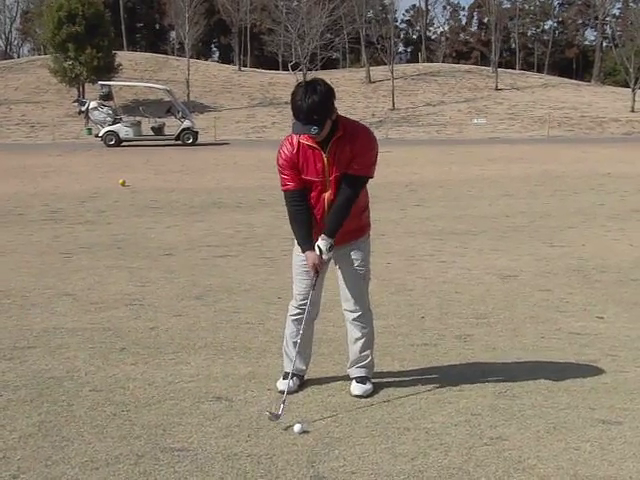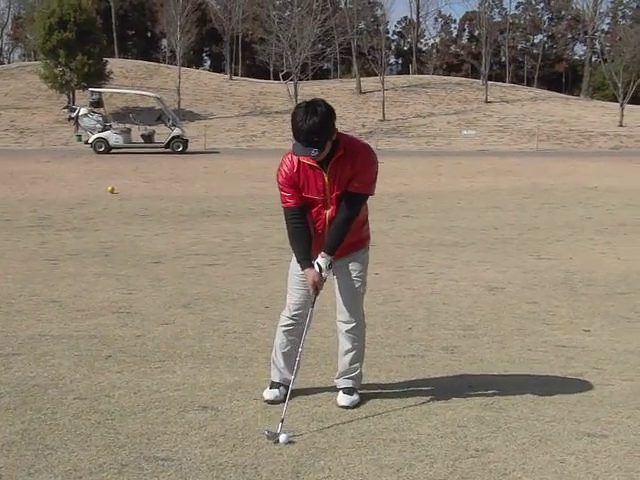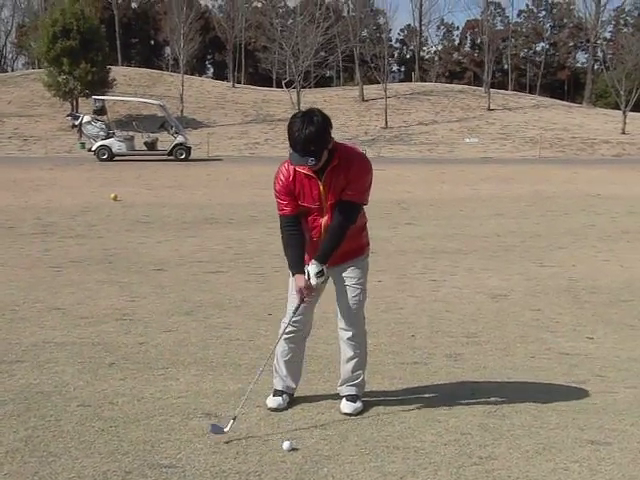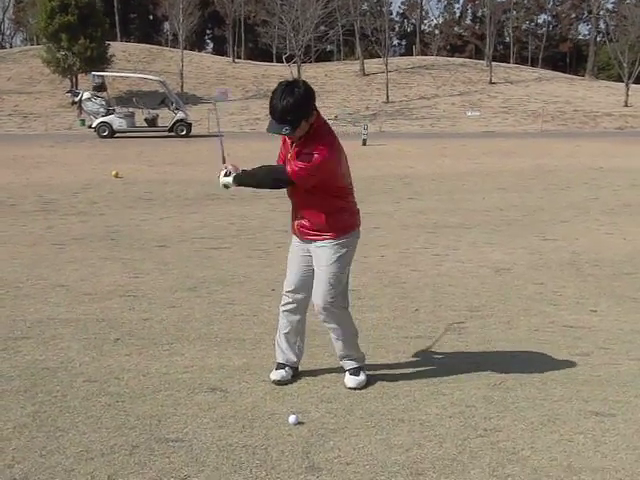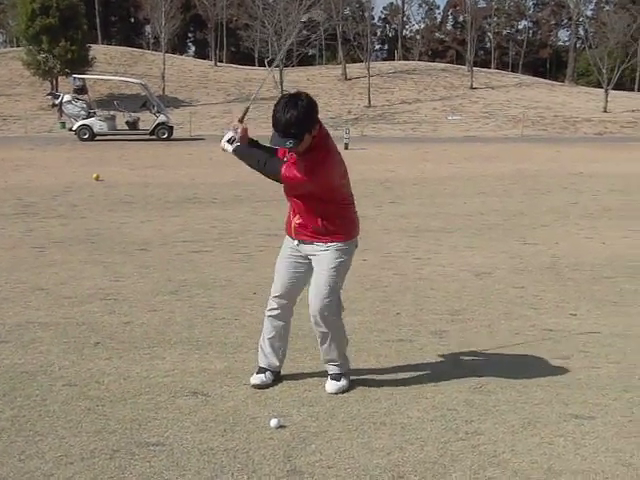
dt=0.4s
person 1, frame 1
left shoulder: (361, 138)
right shoulder: (289, 149)
left elbow: (349, 194)
right elbow: (295, 202)
left wrist: (327, 239)
right wrist: (307, 247)
left hip: (351, 237)
right hip: (309, 238)
left knee: (356, 306)
right knee: (301, 304)
left ankle: (361, 371)
right ankle: (293, 370)
person 1, frame 2
left shoulder: (362, 155)
right shoulder: (290, 165)
left elbow: (350, 212)
right elbow: (295, 219)
left wrist: (327, 256)
right wrist: (307, 264)
left hip: (350, 249)
right hip: (308, 250)
left knee: (350, 318)
right knee: (292, 315)
left ankle: (348, 382)
right ankle: (280, 379)
person 1, frame 3
left shoulder: (357, 164)
right shoulder: (287, 173)
left elbow: (344, 220)
right elbow: (291, 225)
left wrist: (319, 264)
right wrist: (297, 272)
left hip: (349, 257)
right hip: (307, 257)
left knee: (351, 324)
right knee: (294, 323)
left ankle: (351, 389)
right ankle: (283, 386)
person 1, frame 4
left shoulder: (320, 153)
right shoulder: (299, 132)
left elbow: (280, 178)
right elbow: (282, 167)
left wrist: (235, 179)
right wrist: (242, 173)
left hip: (334, 234)
right hip: (304, 232)
left knee: (327, 302)
right knee: (291, 296)
left ankle: (353, 363)
right ankle: (287, 360)
person 1, frame 5
left shoulder: (323, 160)
right shoulder: (292, 139)
left elbow: (272, 168)
right elbow: (275, 157)
left wrist: (240, 147)
right wrist: (246, 142)
left hip: (335, 240)
right hip: (299, 237)
left knee: (321, 306)
right knee: (279, 299)
left ankle: (337, 368)
right ankle: (269, 365)
